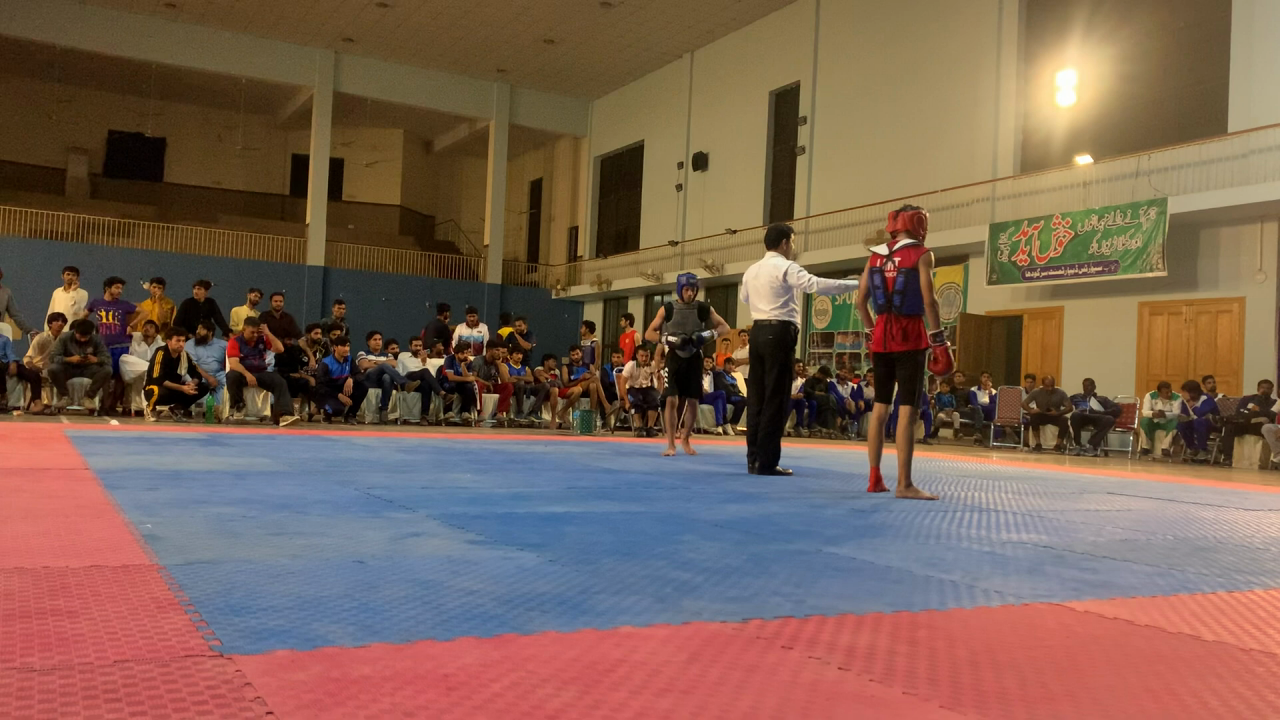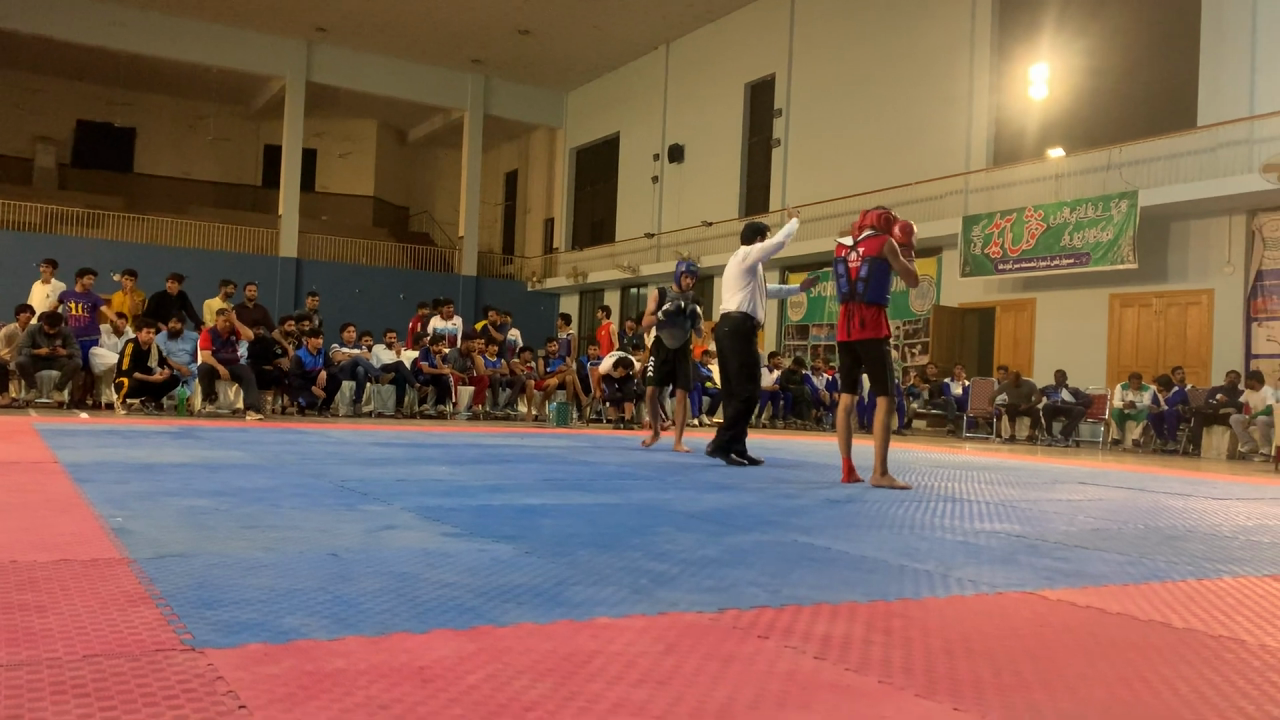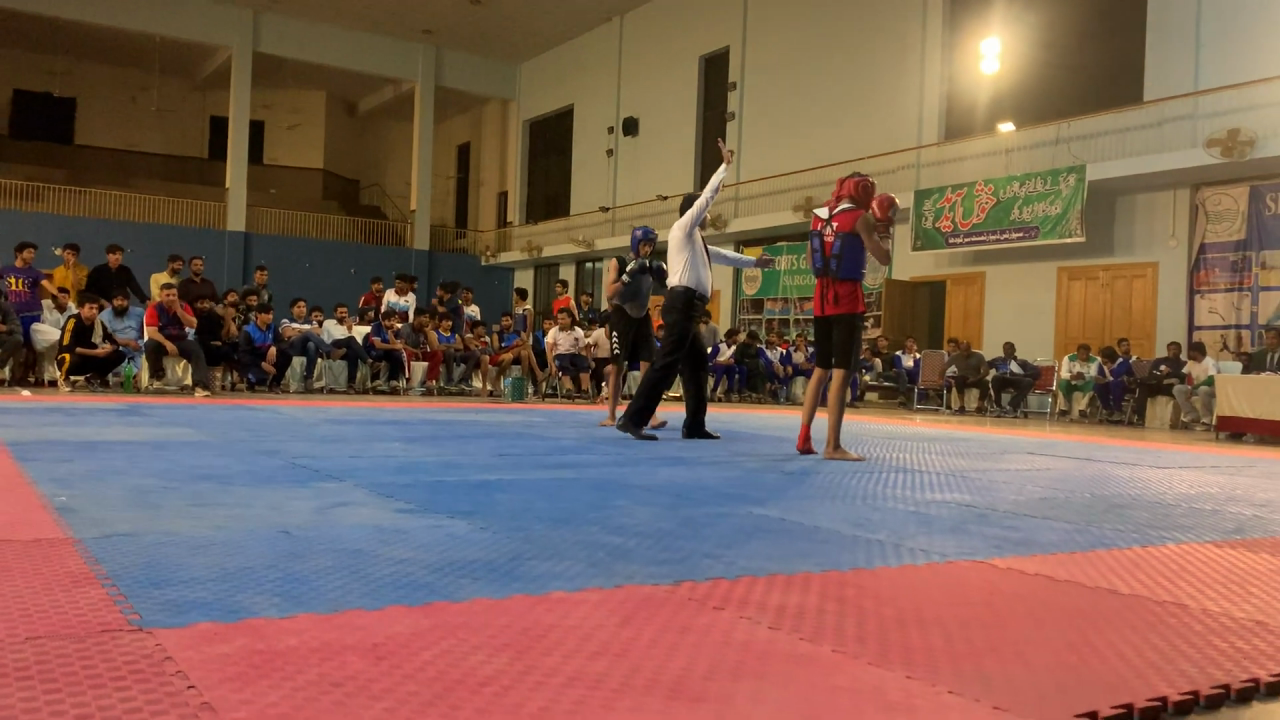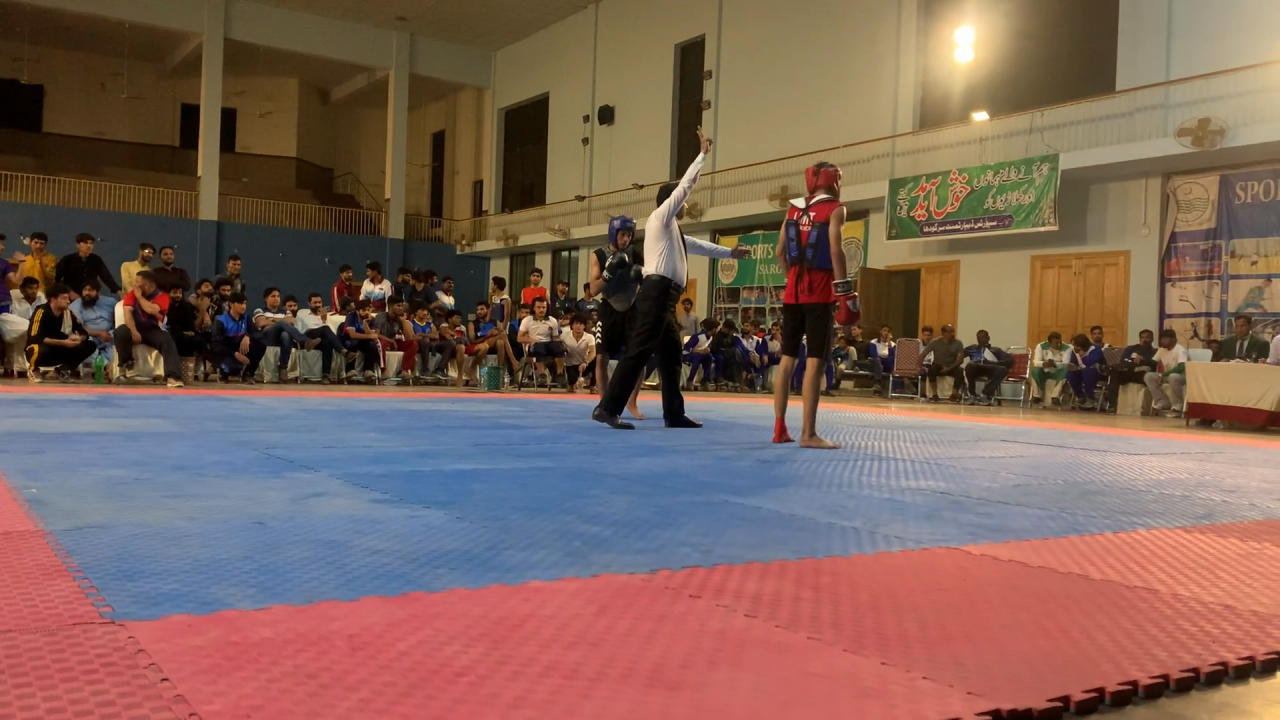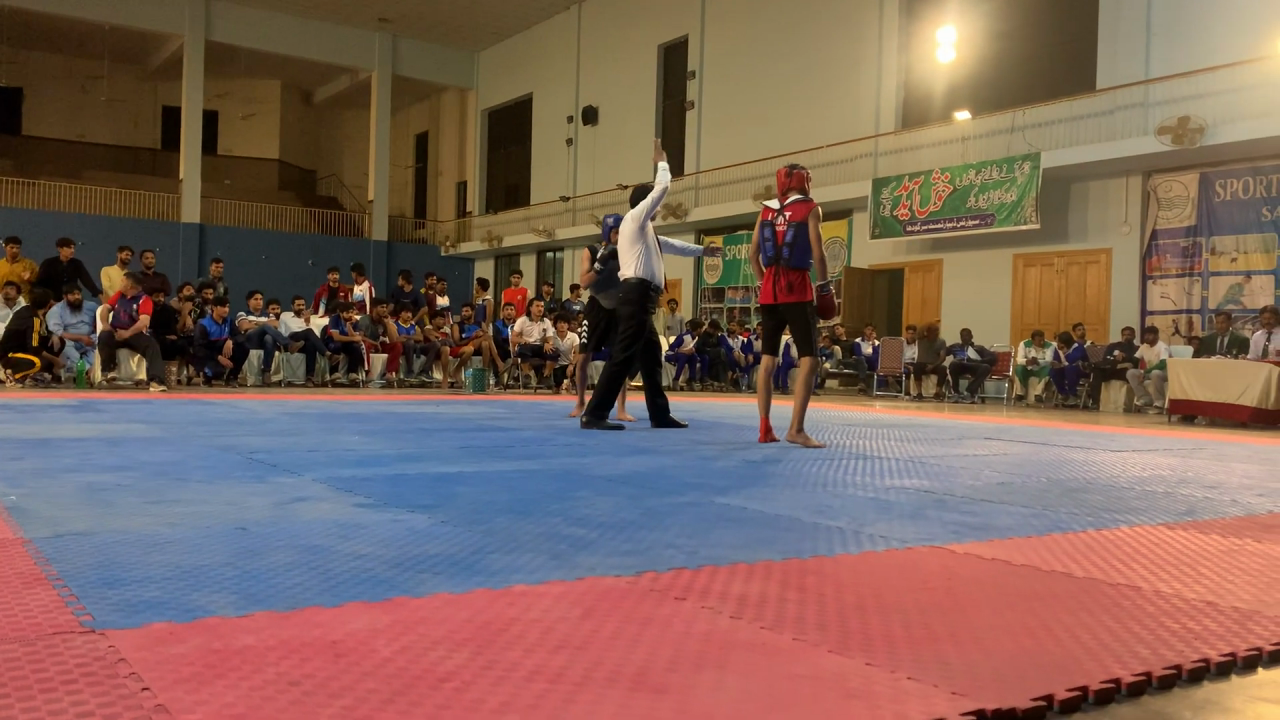
dt=0.7s
person 1, frame 1
left shoulder: (876, 255)
right shoulder: (921, 254)
left elbow: (861, 301)
right elbow: (929, 300)
right wrist: (938, 337)
left hip: (881, 337)
right hip: (909, 338)
left knee: (880, 407)
right knee: (908, 410)
left ankle: (875, 479)
right ankle: (904, 483)
person 1, frame 2
left shoulder: (842, 246)
right shoulder: (885, 243)
right elbow: (912, 281)
right wrist: (906, 250)
left hip: (845, 326)
right hip: (872, 328)
left knee: (847, 397)
right knee: (885, 398)
left ankle: (848, 469)
right ankle: (880, 472)
person 1, frame 3
left shoulder: (818, 217)
right shoulder: (860, 218)
right elbow: (883, 258)
right wrist: (884, 227)
left hip: (822, 300)
right hip: (847, 301)
left knee: (821, 370)
right knee: (841, 373)
left ankle: (804, 436)
right ankle: (832, 445)
person 1, frame 4
left shoulder: (794, 208)
right shoulder: (835, 209)
left elbow: (780, 251)
right elbow: (834, 251)
right wrist: (844, 291)
left hip: (793, 290)
right hip: (820, 291)
left knee: (787, 360)
right knee: (815, 363)
left ankle: (779, 429)
right ankle: (808, 433)
person 1, frame 5
left shoulder: (767, 210)
right shoulder: (810, 208)
left elbow: (753, 254)
right elbow: (817, 254)
right wrist: (824, 287)
left hip: (770, 291)
right hip: (797, 290)
left knee: (768, 360)
right knee: (809, 358)
left ankle: (765, 429)
right ankle: (796, 428)
person 2, frame 1
left shoulder: (752, 271)
right shoulder: (786, 268)
left elbow: (744, 298)
right elbow: (816, 284)
right wrist: (856, 284)
left hip: (758, 333)
right hip: (779, 334)
left knee: (758, 398)
right knee: (776, 399)
left ankle: (755, 458)
right ankle: (766, 462)
person 2, frame 2
left shoulder: (741, 262)
right shoulder: (747, 255)
left elbow: (765, 291)
right elbow: (780, 241)
left wrist: (799, 287)
right wrist: (793, 221)
left hip: (728, 327)
right hip: (739, 328)
left knee: (735, 391)
right knee: (747, 390)
left ankle: (733, 447)
right ankle: (722, 444)
person 2, frame 3
left shoulder: (696, 241)
right shoulder: (683, 228)
left elbow: (723, 256)
right elbow: (707, 196)
left wrist: (753, 261)
right wrist: (725, 165)
left hip: (688, 306)
right hip: (683, 304)
left knee: (696, 364)
right knee: (667, 362)
left ankle: (694, 425)
right ankle: (633, 419)
person 2, frame 4
left shoulder: (672, 230)
right shoulder: (661, 218)
left elbow: (698, 245)
right elbow: (685, 186)
left wrist: (729, 252)
right wrist: (703, 154)
left hip: (662, 295)
right hip: (657, 292)
left knee: (671, 355)
right knee: (639, 351)
left ankle: (674, 414)
right ankle: (607, 408)
person 2, frame 5
left shoulder: (644, 229)
right shoulder: (635, 216)
left elbow: (669, 245)
right elbow: (662, 188)
left wrist: (702, 251)
right wrist: (662, 162)
left hip: (639, 296)
right hip: (637, 294)
left knee: (650, 355)
right knee: (624, 356)
left ankle: (660, 414)
right ankle: (594, 414)
person 3, frame 1
left shoulder: (704, 308)
right shoulder: (667, 309)
left elbow: (724, 328)
right elbow: (649, 334)
left wrist: (709, 334)
right wrist: (667, 339)
left hip: (694, 359)
right hip: (674, 358)
left knee: (692, 402)
right knee: (671, 401)
left ankle: (685, 439)
right ankle: (671, 444)
person 3, frame 2
left shoulder: (695, 301)
right shoulder: (659, 294)
left elbow: (700, 334)
right elbow: (645, 322)
left wrist: (697, 320)
right wrist: (664, 313)
left hip: (682, 350)
right hip: (661, 347)
left knee: (682, 395)
right knee: (651, 392)
left ankle: (678, 442)
right ankle: (655, 430)
person 3, frame 3
left shoulder: (653, 265)
right shoulder: (618, 263)
right elbow: (609, 293)
left wrist: (664, 275)
right wrist: (629, 275)
left hip: (643, 319)
right hip: (621, 318)
left knee: (648, 368)
right knee: (617, 368)
left ankle: (652, 416)
right ankle: (612, 415)
person 3, frame 4
left shoulder: (637, 254)
right shoulder: (598, 256)
right elbow: (593, 289)
left wrist: (642, 276)
right wrist: (610, 271)
left hip: (631, 310)
right hip: (609, 310)
right knee: (601, 358)
left ankle: (632, 403)
person 3, frame 5
right shoulder: (590, 252)
right elbow: (584, 283)
right wrist: (600, 263)
left hip: (618, 310)
right hip: (596, 309)
right knee: (583, 358)
left ankle: (621, 410)
right ankle: (580, 404)
